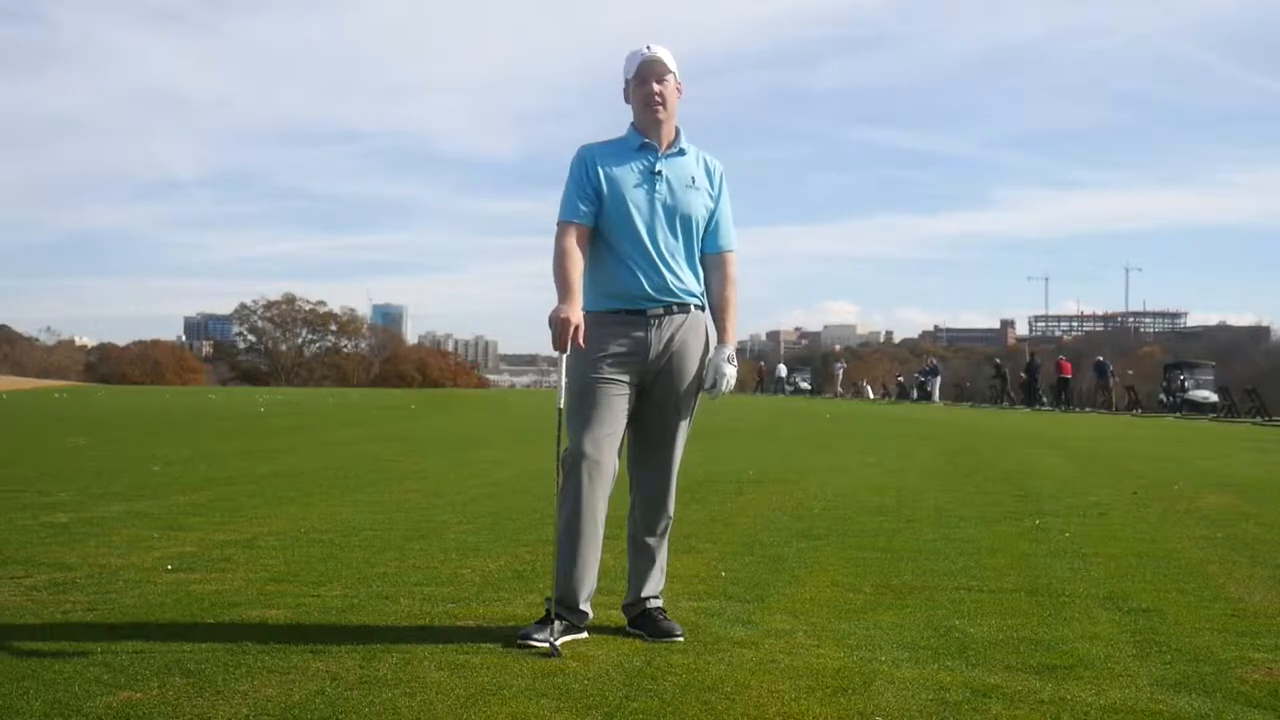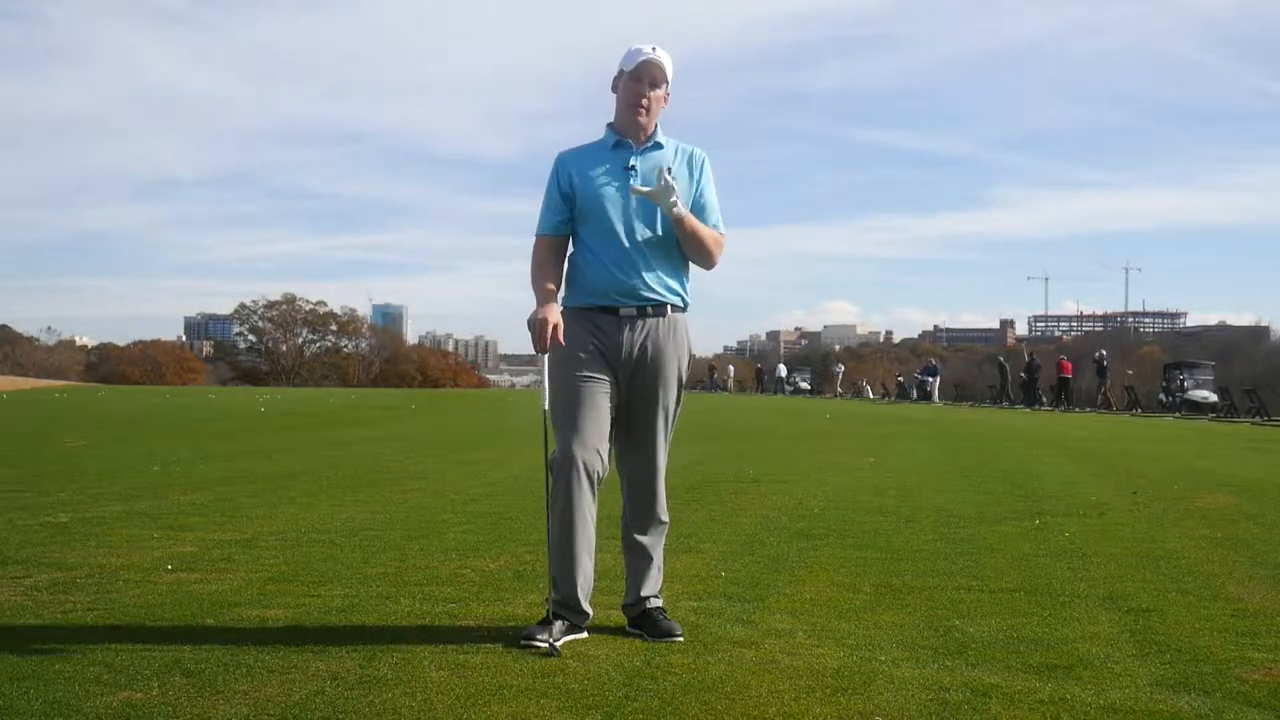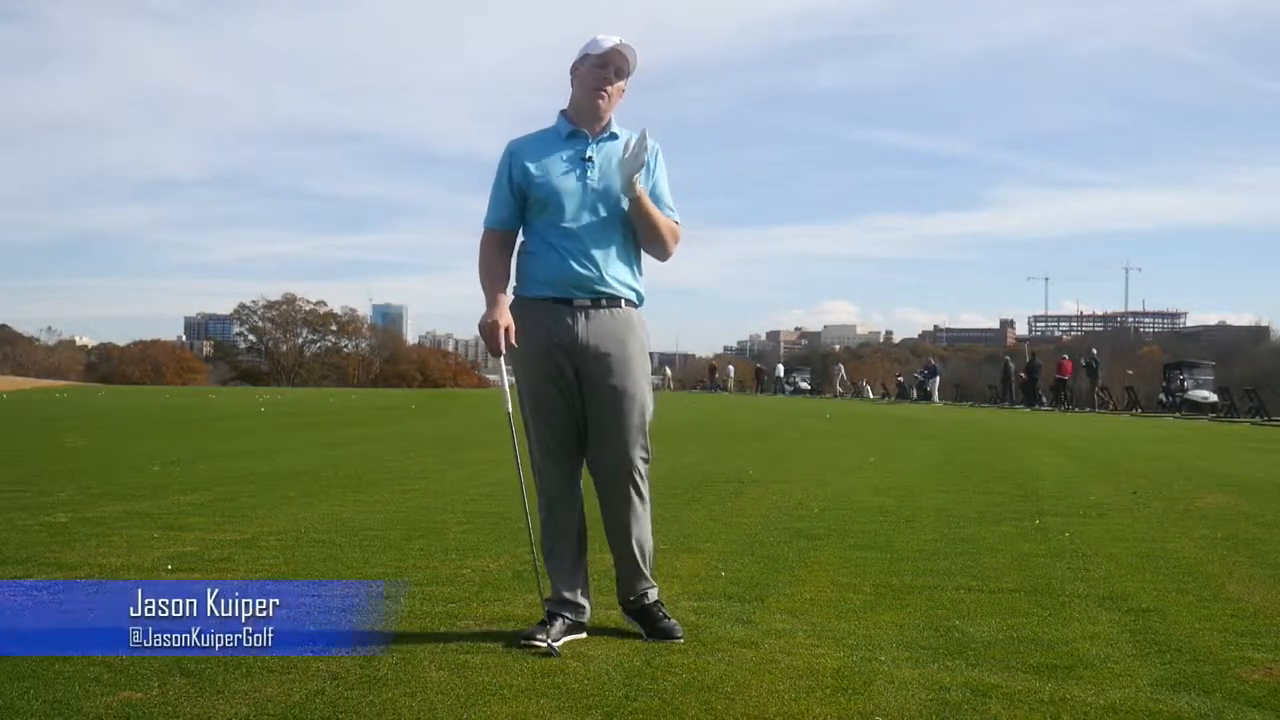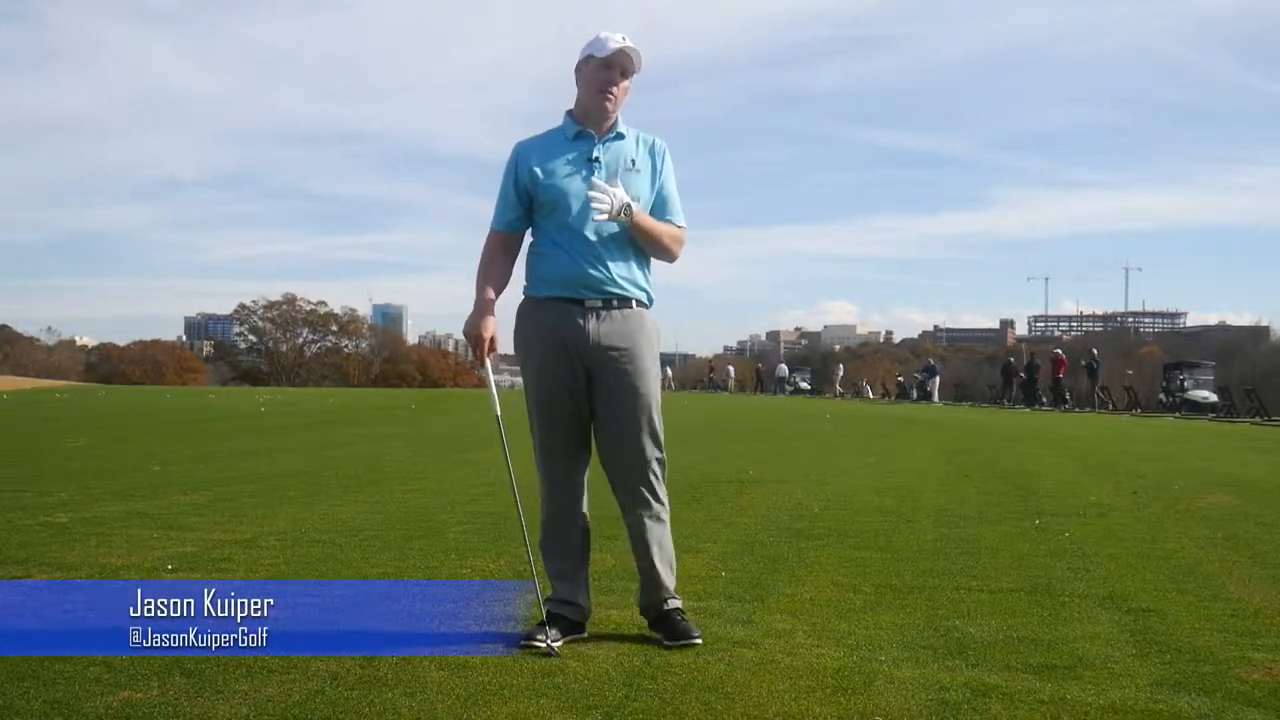
dt=1s
person 1, frame 1
left shoulder: (708, 171)
right shoulder: (593, 160)
left elbow: (720, 264)
right elbow: (571, 237)
left wrist: (725, 346)
right wrist: (569, 301)
left hip: (682, 332)
right hip: (608, 330)
left knee: (658, 476)
right knee: (587, 462)
left ankle: (646, 602)
right ankle: (570, 608)
person 1, frame 2
left shoulder: (690, 162)
right shoulder: (571, 163)
left elbow: (711, 255)
right elbow: (548, 245)
left wrist: (677, 212)
right wrist: (546, 301)
left hip: (661, 328)
right hip: (586, 328)
left knee: (647, 472)
right knee: (575, 462)
left ankle: (644, 600)
right ankle: (569, 608)
person 1, frame 3
left shoulder: (644, 154)
right shoulder: (524, 152)
left elbow: (665, 246)
right elbow: (496, 238)
left wrist: (634, 190)
right wrist: (497, 301)
left hip: (617, 321)
right hip: (540, 320)
left knee: (625, 463)
right knee: (555, 469)
left ankle: (639, 593)
right ankle: (567, 605)
person 1, frame 4
left shoulder: (651, 152)
right shoulder: (530, 154)
left elbow: (673, 246)
right elbow: (503, 240)
left wrist: (628, 213)
right wrist: (484, 305)
left hip: (625, 323)
right hip: (549, 321)
left knee: (639, 467)
right knee: (560, 472)
left ankle: (661, 599)
right ankle: (567, 605)
